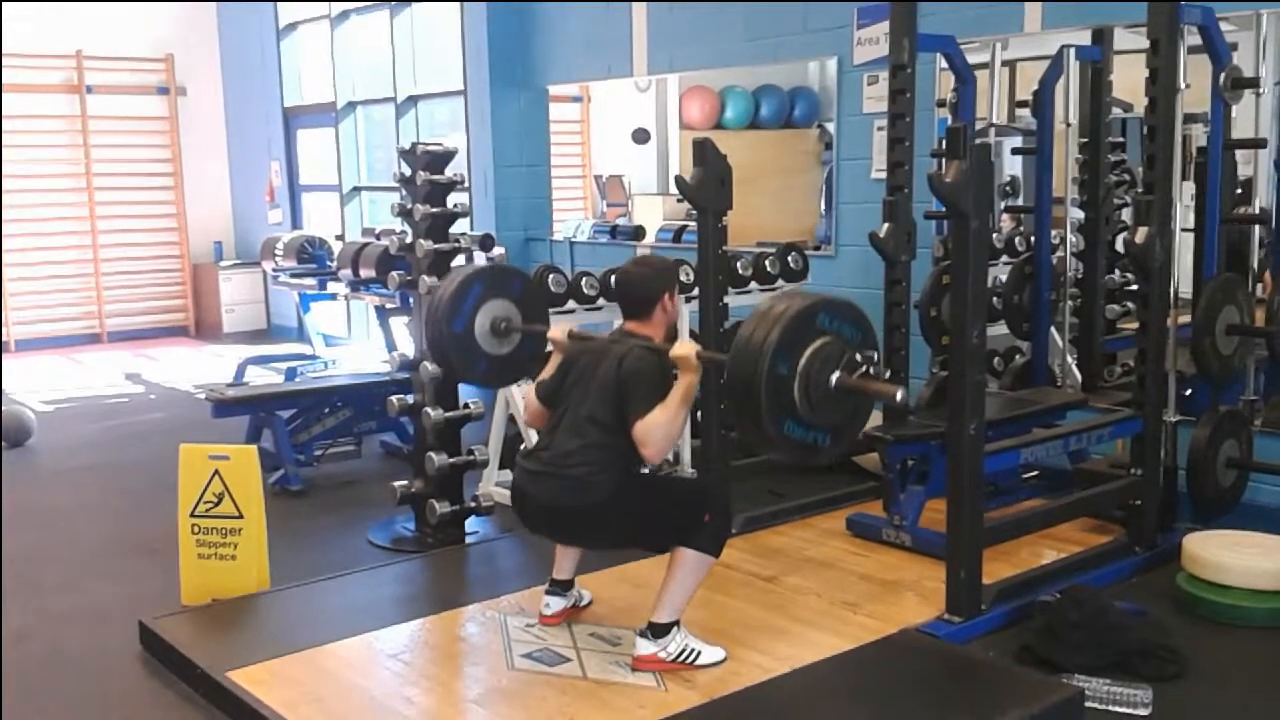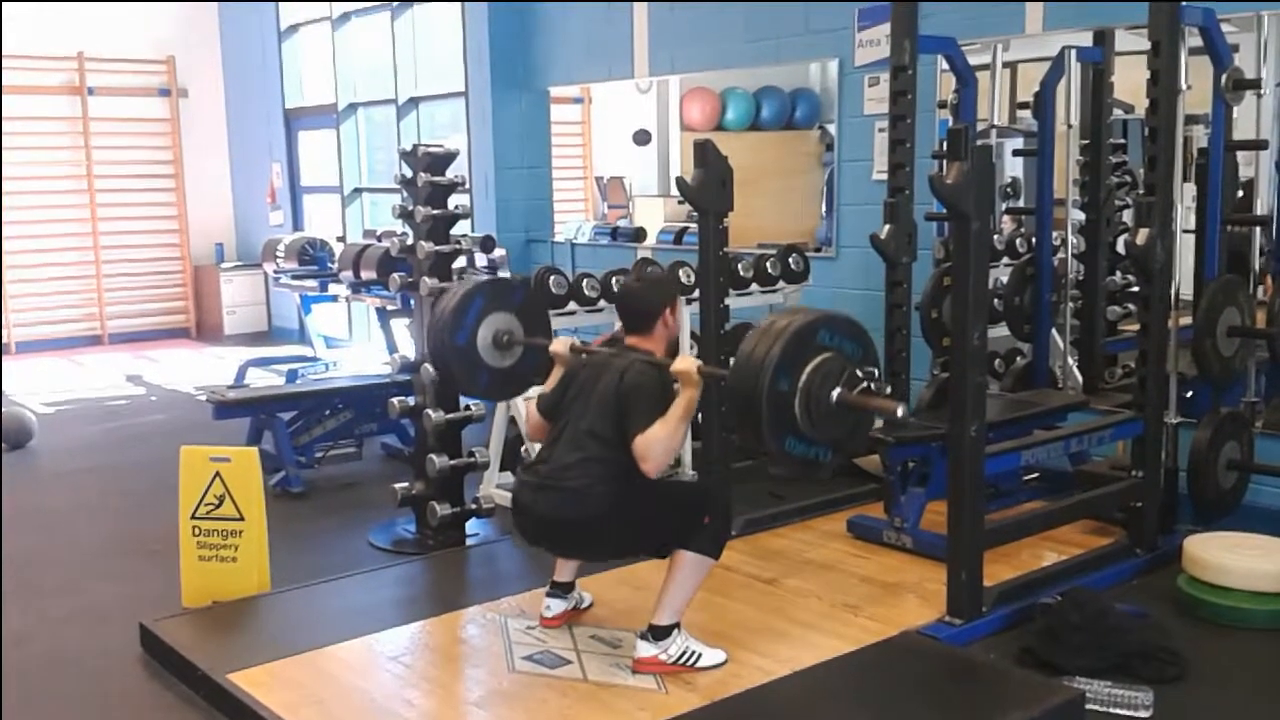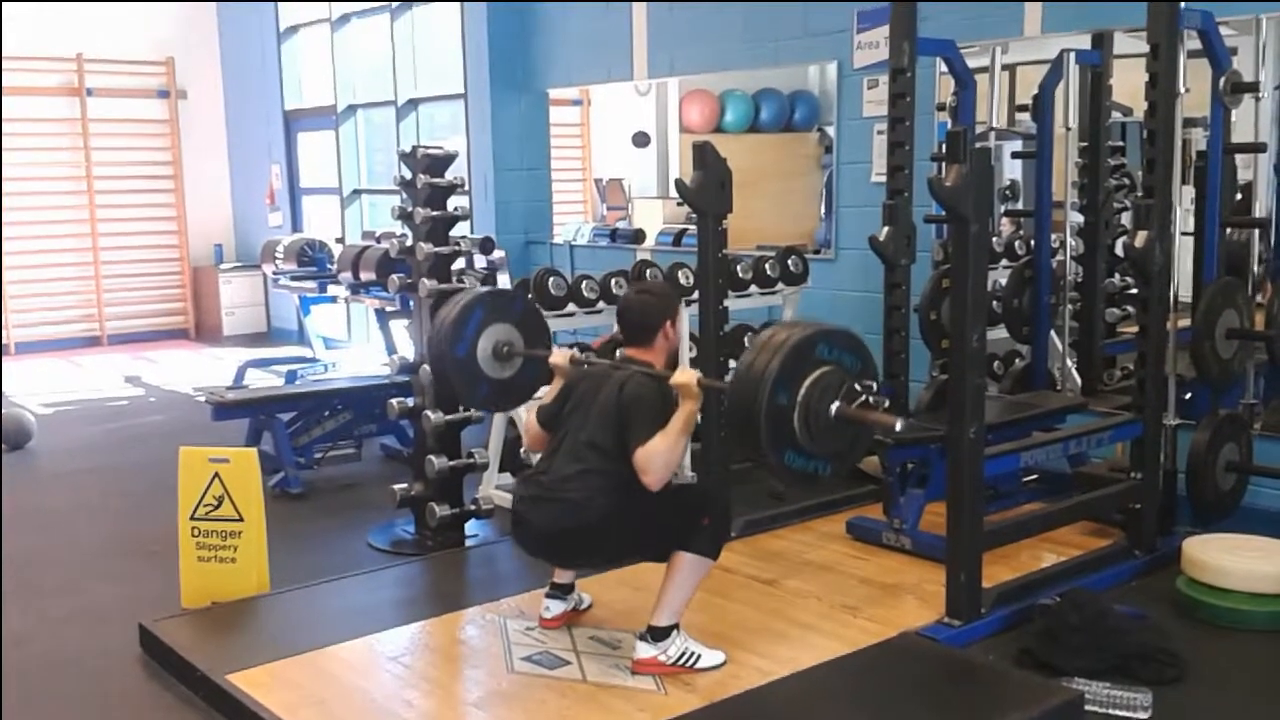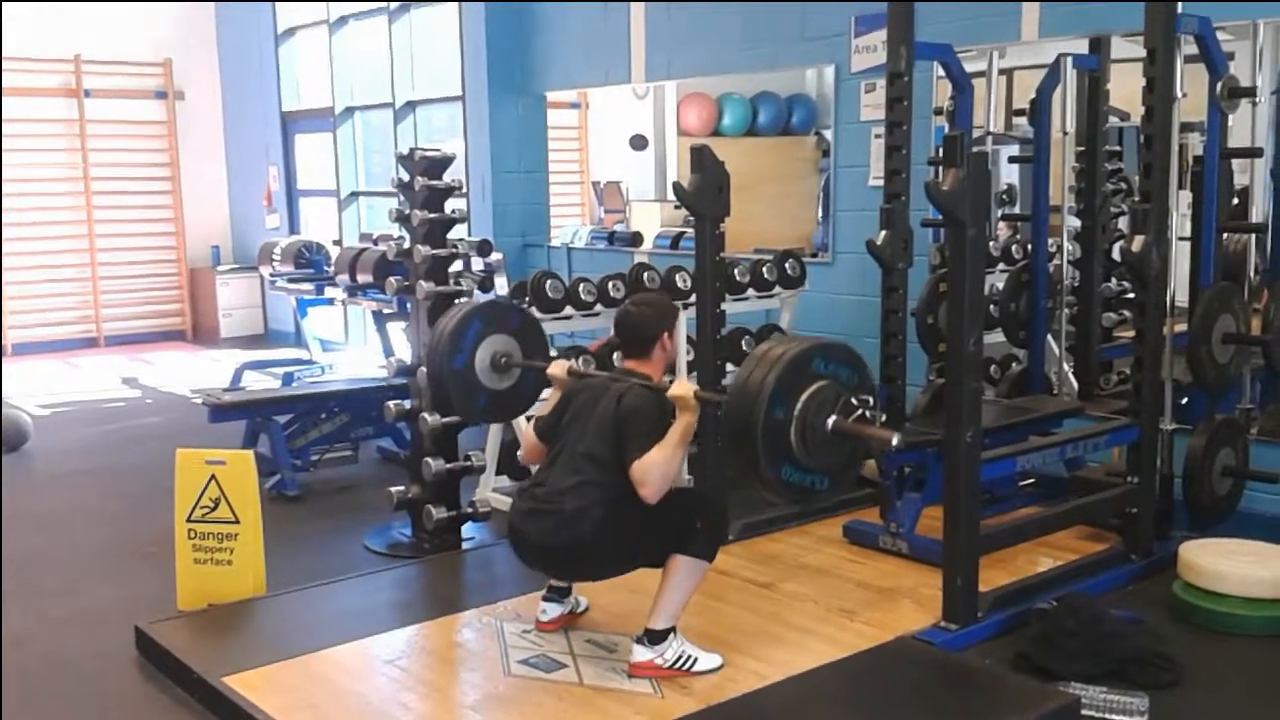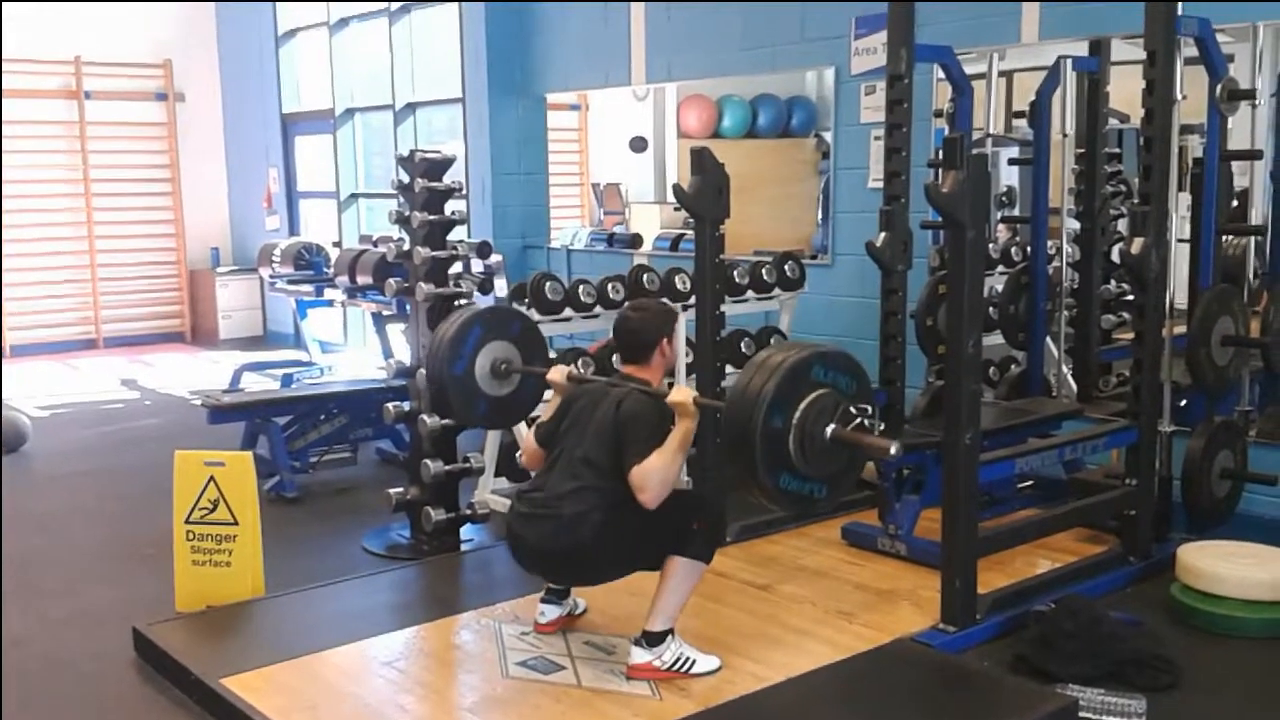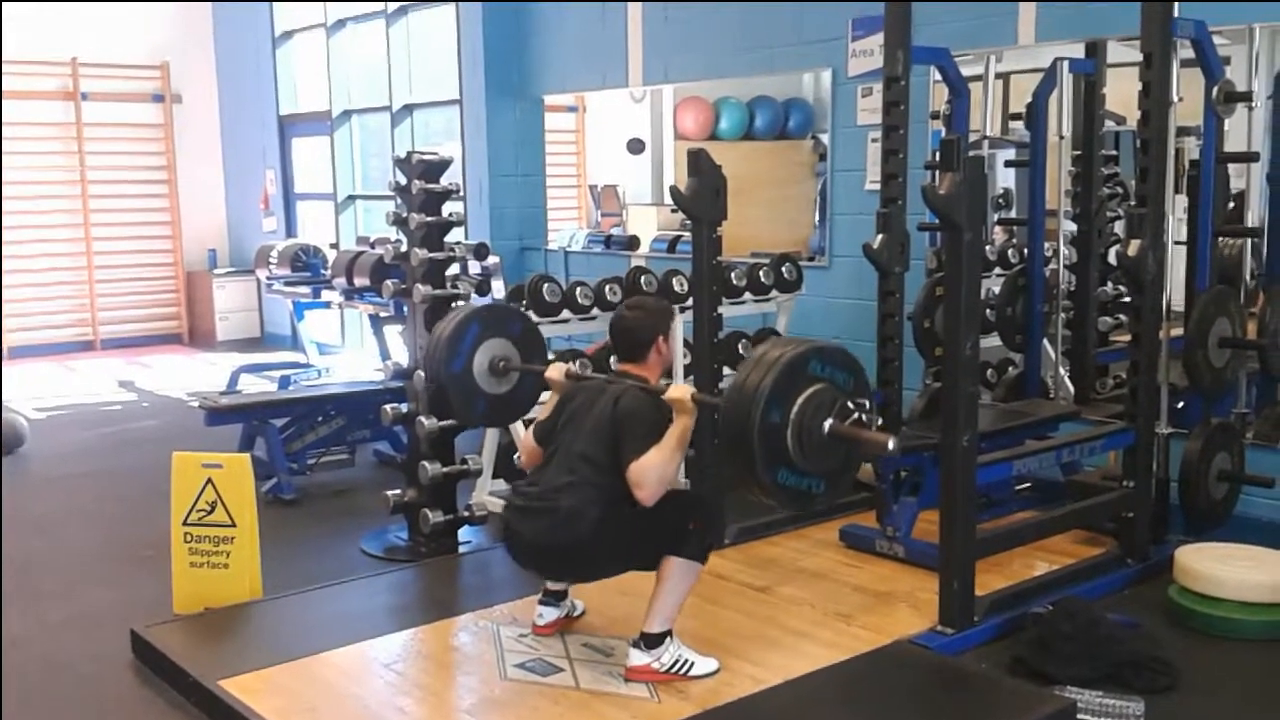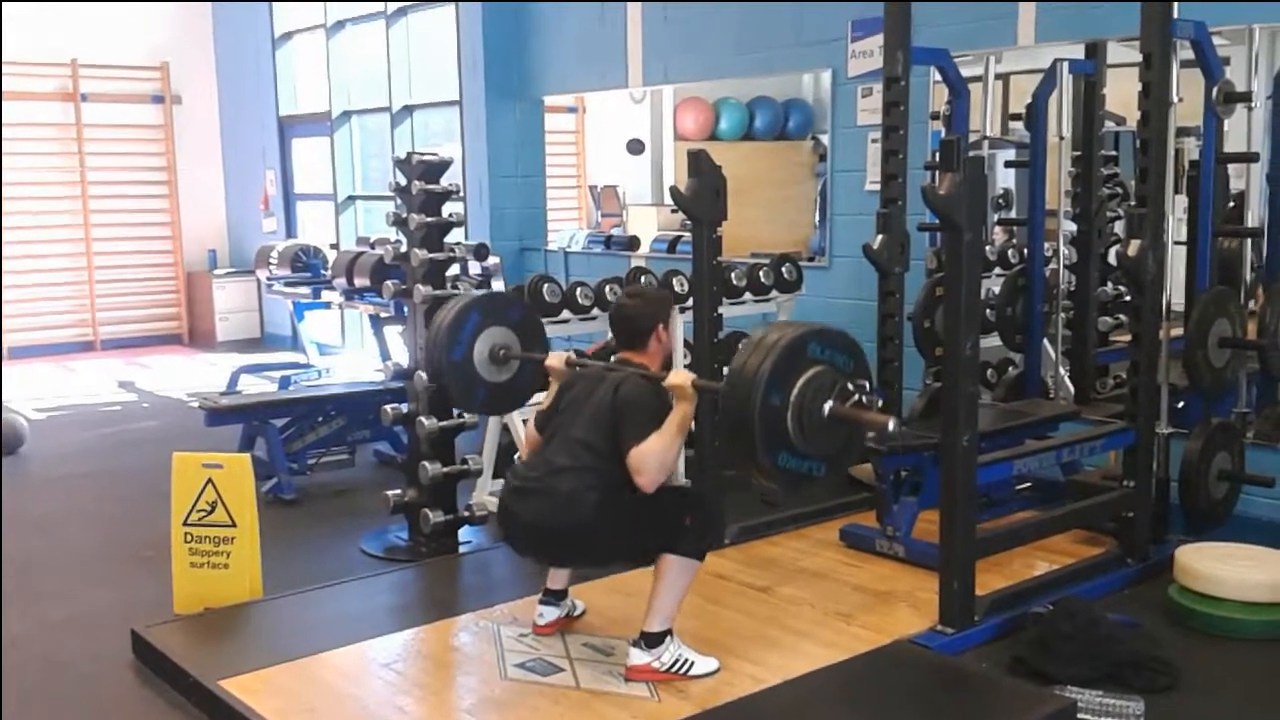
dt=0.1s
person 1, frame 1
left shoulder: (587, 350)
right shoulder: (647, 361)
left elbow: (533, 414)
right elbow: (652, 447)
left wrist: (558, 354)
right wrist: (689, 377)
left hip: (528, 494)
right hip: (574, 504)
right knee: (709, 508)
left ankle: (559, 594)
right ankle: (659, 638)
person 1, frame 2
left shoulder: (589, 364)
right shoulder: (647, 377)
left elbow: (534, 428)
right elbow: (651, 462)
left wrist: (559, 367)
right wrist: (689, 392)
left hip: (529, 509)
right hip: (575, 518)
right knee: (709, 510)
left ankle: (559, 597)
right ankle: (659, 641)
person 1, frame 3
left shoulder: (589, 375)
right shoulder: (647, 389)
left elbow: (533, 439)
right elbow: (652, 474)
left wrist: (560, 379)
right wrist: (689, 404)
left hip: (527, 520)
right hip: (575, 529)
right knee: (709, 511)
left ankle: (559, 598)
right ankle: (658, 642)
person 1, frame 4
left shoulder: (585, 388)
right shoulder: (645, 401)
left elbow: (529, 452)
right elbow: (649, 487)
left wrist: (557, 391)
right wrist: (686, 417)
left hip: (524, 531)
right hip: (571, 541)
right knee: (703, 516)
left ankle: (555, 602)
right ankle: (655, 645)
person 1, frame 5
left shoulder: (585, 393)
right shoulder: (644, 407)
left elbow: (530, 457)
right elbow: (648, 493)
right wrist: (686, 423)
left hip: (522, 535)
right hip: (570, 546)
right knee: (700, 518)
left ankle: (554, 604)
right ankle: (653, 647)
person 1, frame 6
left shoulder: (582, 390)
right shoulder: (642, 404)
left elbow: (528, 457)
right elbow: (646, 491)
right wrist: (683, 420)
left hip: (518, 532)
right hip: (563, 541)
right knee: (693, 517)
left ankle: (551, 605)
right ankle: (652, 650)
person 1, frame 7
left shoulder: (582, 378)
right shoulder: (643, 391)
right elbow: (646, 476)
right wrist: (683, 407)
left hip: (515, 517)
right hip: (559, 526)
right knee: (691, 515)
left ankle: (552, 605)
right ankle: (652, 649)
